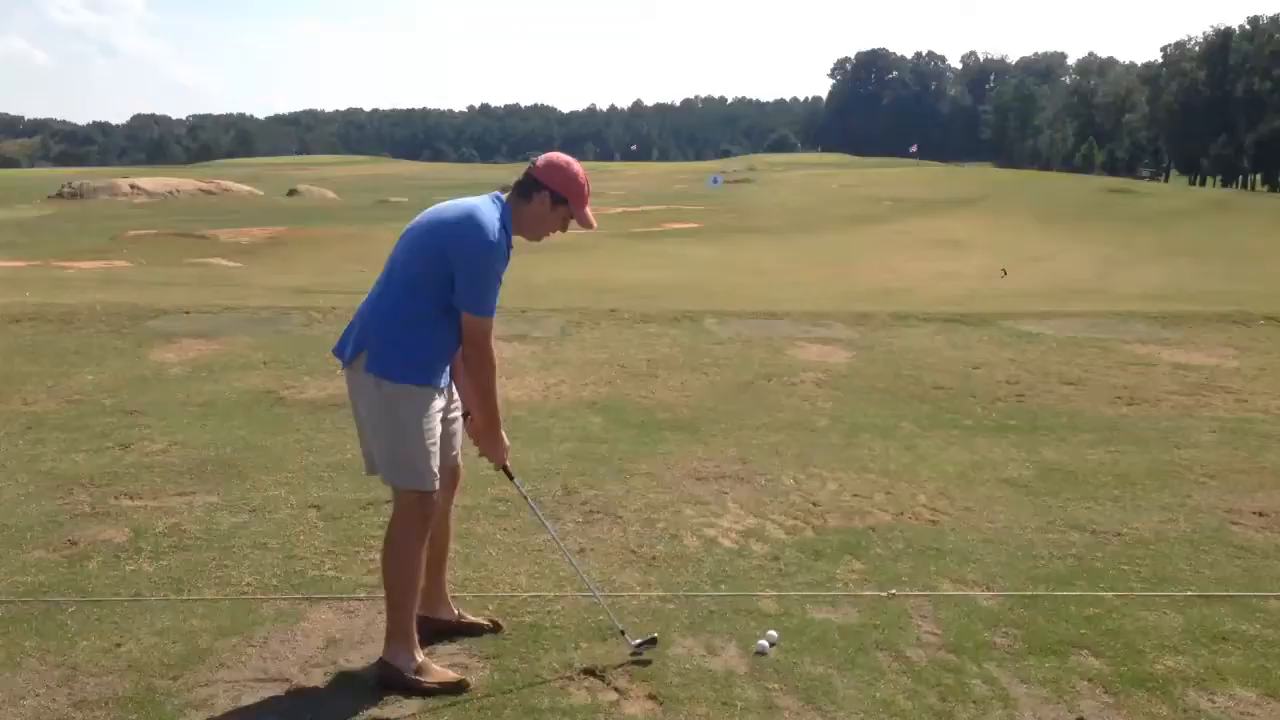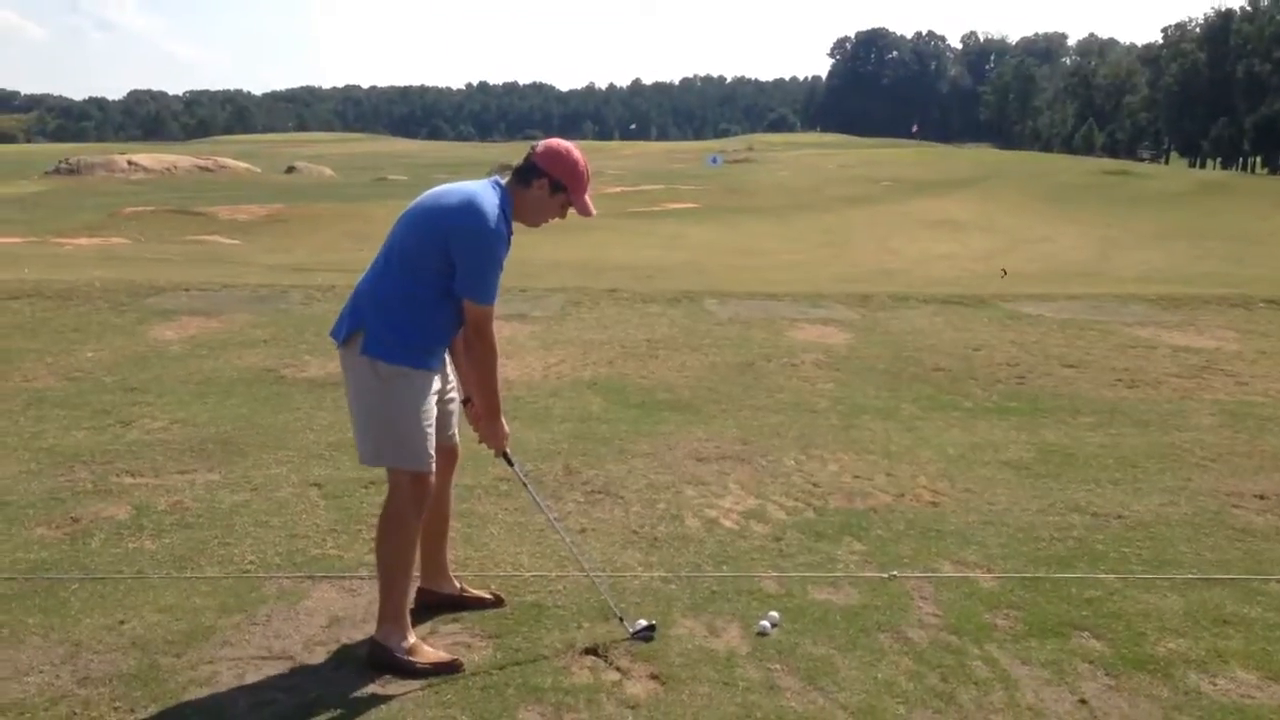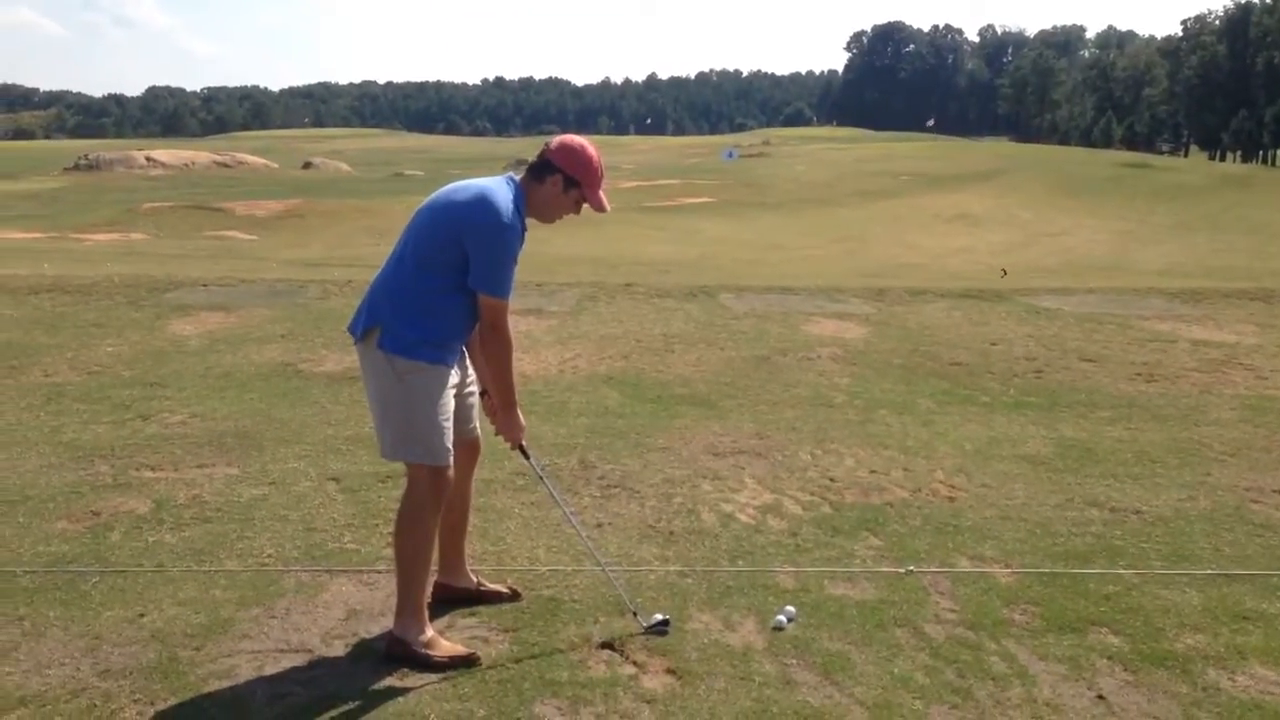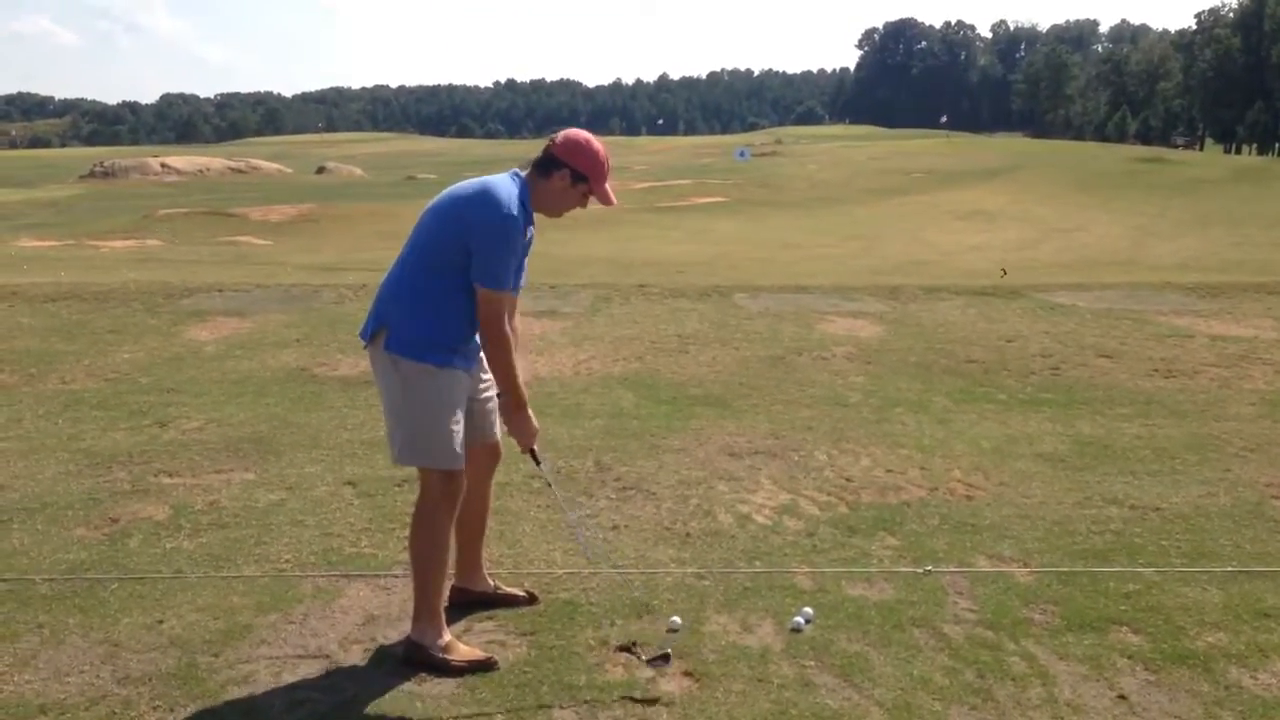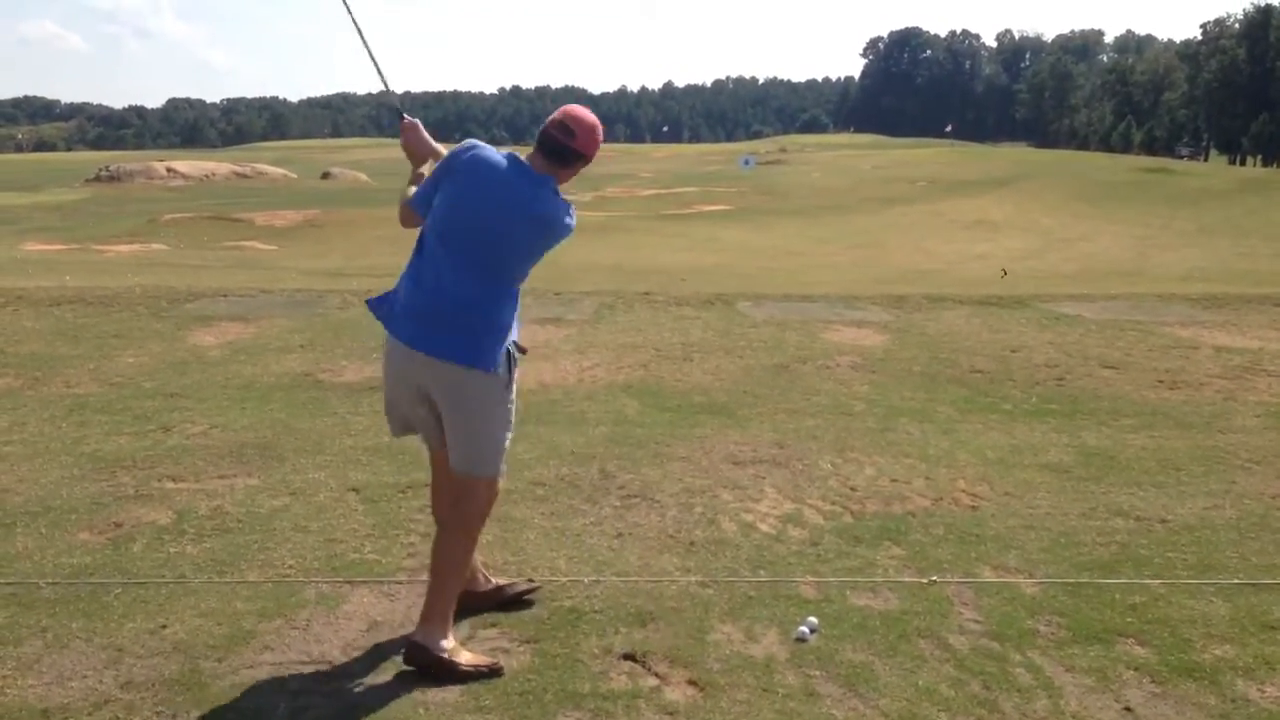
dt=1s
person 1, frame 1
left shoulder: (477, 218)
right shoulder: (485, 235)
right elbow: (478, 347)
left wrist: (472, 411)
right wrist: (492, 429)
left hip: (421, 366)
right hip: (393, 368)
left knee: (443, 485)
right knee: (418, 501)
left ankle: (433, 610)
right ankle: (399, 654)
person 1, frame 2
left shoulder: (477, 202)
right shoulder: (485, 223)
left elbow: (456, 319)
right elbow: (479, 334)
left wrist: (471, 396)
right wrist: (492, 415)
left hip: (417, 346)
right hip: (388, 350)
left knee: (442, 459)
right knee: (413, 482)
left ankle: (436, 583)
right ankle: (392, 635)
person 1, frame 3
left shoulder: (495, 200)
right shoulder: (498, 216)
left elbow: (473, 315)
right elbow: (494, 328)
left wrist: (489, 389)
right wrist: (509, 408)
left hip: (436, 342)
right hip: (403, 345)
left knee: (463, 453)
right knee: (431, 476)
left ankle: (453, 577)
right ankle: (409, 628)
person 1, frame 4
left shoulder: (519, 216)
right shoulder: (496, 207)
left elbow: (503, 313)
right elbow: (491, 318)
left wrist: (511, 392)
right wrist: (521, 405)
left hip: (457, 349)
right hip: (415, 348)
left knee: (482, 455)
right knee: (445, 482)
left ankle: (469, 579)
right ankle: (427, 633)
person 1, frame 5
left shoulder: (471, 157)
right shoulder: (560, 219)
left elbow: (410, 215)
left wrist: (420, 159)
right wrist: (434, 157)
left hip: (406, 340)
right hip: (473, 358)
left knee: (448, 466)
right knee: (475, 488)
left ankle: (469, 581)
right ankle: (433, 634)
